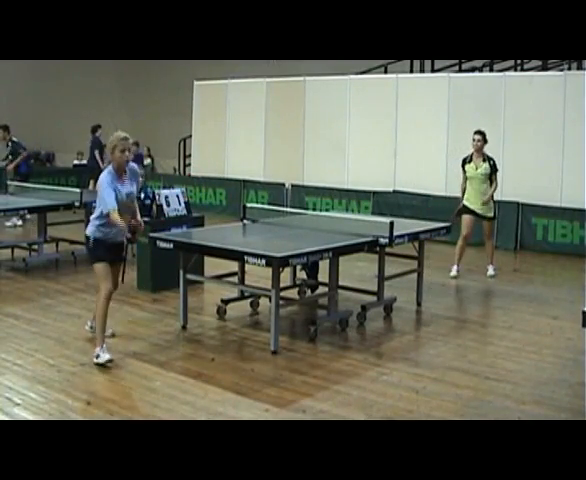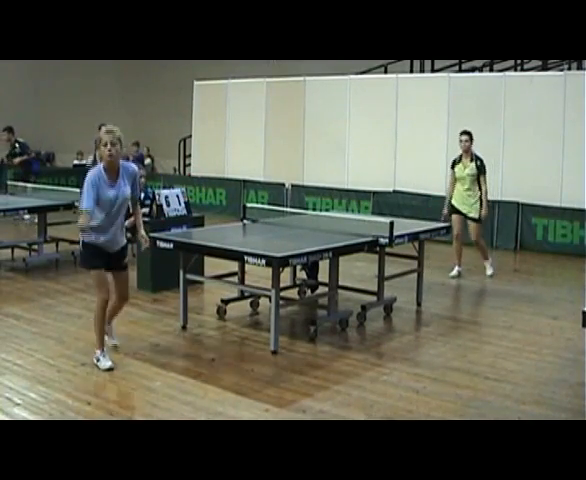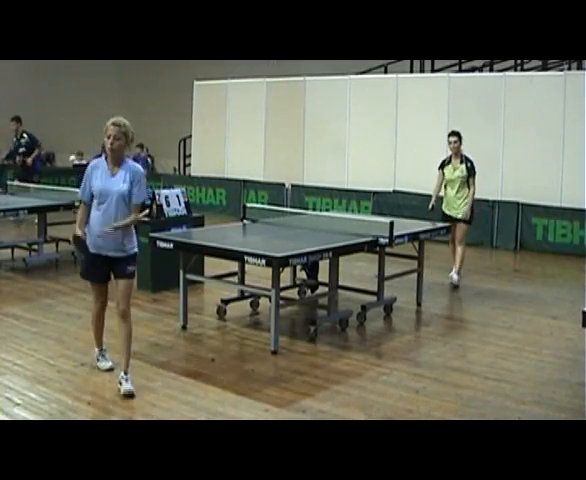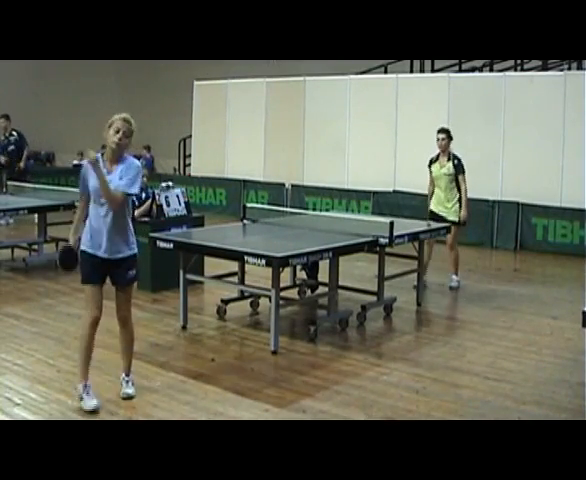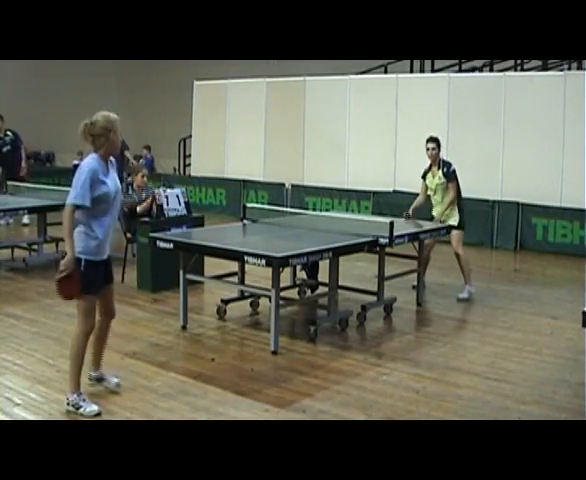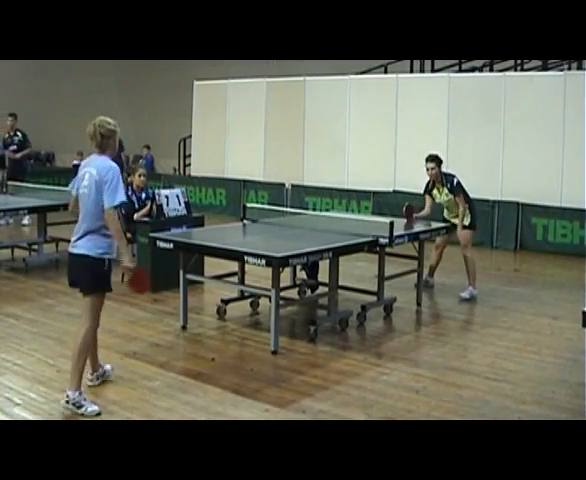
dt=0.4s
person 1, frame 1
left shoulder: (133, 170)
right shoulder: (106, 179)
right elbow: (112, 213)
left wrist: (137, 217)
right wrist: (121, 223)
left hip: (117, 237)
right hip: (98, 236)
left knee: (112, 286)
right knee: (106, 289)
left ankle: (95, 323)
right ankle: (100, 348)
person 1, frame 2
left shoulder: (131, 171)
right shoulder: (94, 176)
left elbow: (134, 204)
right elbow: (86, 214)
left wrist: (140, 229)
right wrist: (83, 225)
left hip: (117, 242)
right hip: (93, 242)
left knee: (122, 296)
right knee: (103, 296)
left ankle: (107, 324)
right ankle: (99, 352)
person 1, frame 3
left shoulder: (135, 171)
right shoulder: (94, 167)
left elbow: (136, 214)
right elbow: (85, 204)
left wrist: (118, 226)
right wrist: (80, 227)
left hip: (124, 250)
right hip: (96, 248)
left knee: (123, 311)
right knee: (100, 306)
left ankle: (125, 375)
right ankle: (100, 350)
person 1, frame 4
left shoulder: (132, 166)
right shoulder: (91, 163)
left elbow: (116, 202)
left wrist: (98, 172)
right wrist: (74, 232)
left hip: (122, 251)
right hip: (92, 249)
left knee: (124, 317)
right knee: (93, 317)
left ankle: (126, 376)
right ankle: (83, 385)
person 1, frame 5
left shoulder: (110, 163)
right shoulder: (90, 167)
right elbow: (70, 211)
right wrist: (70, 253)
left hip: (101, 253)
right hip: (85, 255)
left knee: (108, 314)
right knee: (85, 325)
left ankle: (96, 371)
right ankle: (73, 395)
person 1, frame 6
left shoulder: (87, 164)
right shoulder: (110, 168)
left elbow: (73, 206)
right elbow: (110, 216)
right wrist: (125, 253)
left hip: (79, 249)
right hip: (94, 252)
left knee: (92, 315)
right knee: (89, 323)
left ankle: (96, 369)
right ankle: (73, 393)
person 2, frame 1
left shoulder: (490, 162)
right shoulder: (466, 161)
left elbow: (495, 183)
left wrist: (489, 195)
right wrist: (461, 199)
left hip: (486, 204)
right hip: (469, 203)
left knee: (488, 236)
right knee: (464, 235)
left ankle: (490, 266)
right ankle: (456, 266)
person 2, frame 2
left shoulder: (478, 161)
right shoulder: (455, 162)
left elbow: (483, 185)
right elbow: (452, 185)
left wrist: (485, 206)
right wrist: (446, 205)
left hip: (474, 204)
right hip: (457, 203)
left knee: (475, 238)
right knee: (456, 235)
left ankle: (487, 261)
right ankle: (458, 267)
person 2, frame 3
left shoulder: (468, 163)
right shoulder: (444, 163)
left elbow: (472, 187)
right elbow: (439, 184)
left wrist: (468, 207)
right wrist: (433, 200)
left hip: (463, 207)
right hip: (448, 206)
left knee: (460, 241)
right knee: (451, 239)
left ankle: (457, 275)
right ankle: (456, 267)
person 2, frame 4
left shoulder: (456, 161)
right shoulder: (432, 161)
left elbow: (463, 186)
left wrist: (464, 208)
right wrist: (428, 205)
left hip: (452, 208)
right hip: (436, 207)
left knee: (451, 244)
right knee: (428, 240)
left ankle: (455, 277)
right ankle: (423, 275)
person 2, frame 5
left shoulder: (448, 168)
right shoulder: (426, 172)
left elbow: (453, 194)
right elbow: (422, 195)
left wrist: (441, 213)
right wrist: (412, 209)
left hip: (453, 213)
right hip: (436, 213)
left knee: (457, 248)
right knee: (426, 245)
left ankle: (469, 287)
right ankle: (421, 278)
person 2, frame 6
left shoulder: (451, 181)
right shoulder: (429, 186)
left elbow: (462, 206)
right elbow: (428, 209)
left wrist: (459, 228)
right wrist: (416, 216)
left hip: (465, 214)
right hip: (449, 215)
left knee: (465, 249)
right knee: (438, 245)
left ankle: (472, 288)
right ankle: (429, 278)
